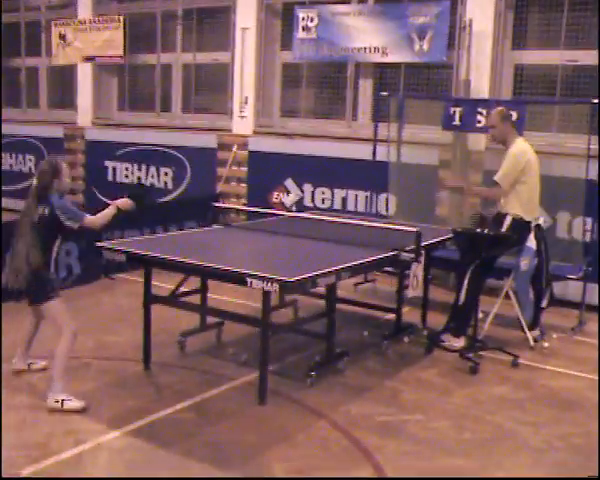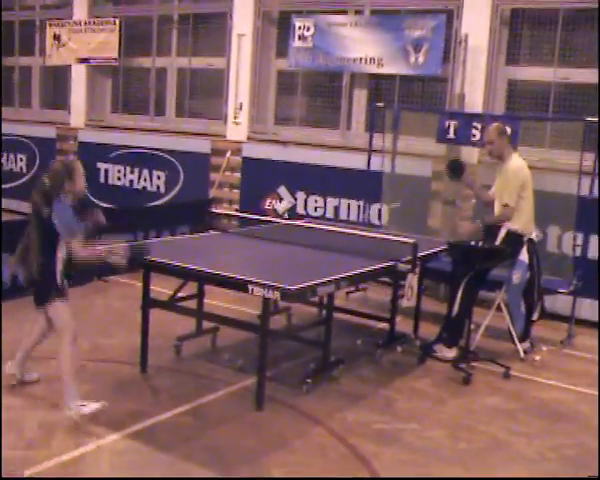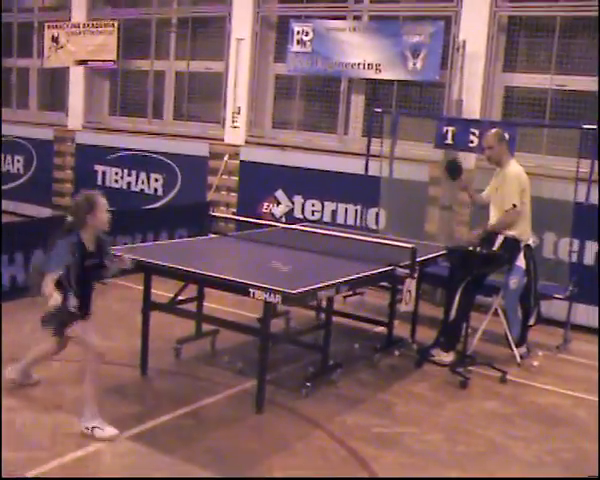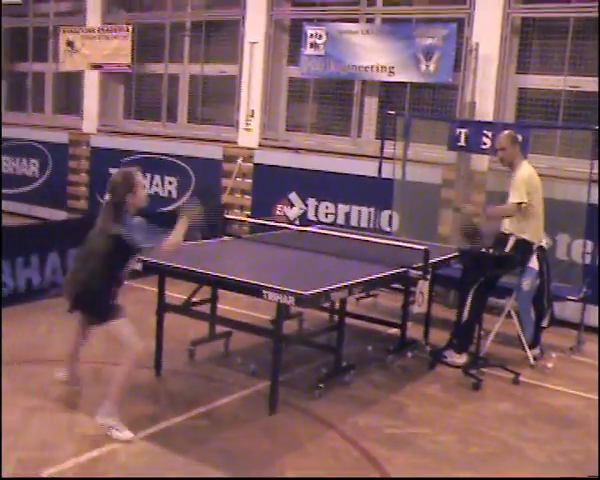
dt=0.2s
person 1, frame 1
left shoulder: (37, 202)
right shoulder: (59, 205)
right elbow: (94, 222)
right wrist: (115, 205)
left hip: (26, 273)
right hip: (39, 276)
left knee: (39, 316)
right knee: (69, 330)
left ankle: (21, 360)
right ankle: (57, 394)
person 1, frame 2
left shoulder: (59, 203)
right shoulder: (61, 209)
left elbow: (72, 231)
right elbow: (79, 252)
left wrist: (91, 219)
right wrist: (111, 252)
left hip: (45, 273)
right hip: (47, 278)
left knee: (47, 324)
right knee: (69, 333)
left ankle: (17, 366)
right ankle: (73, 401)
person 1, frame 3
left shoulder: (99, 242)
right shoulder: (67, 245)
left elbow: (104, 269)
right elbow: (47, 283)
left wrist: (117, 264)
right wrist: (54, 297)
left hip: (79, 304)
right hip: (66, 307)
left knee: (59, 344)
right knee: (94, 351)
left ankle: (18, 371)
right ankle: (90, 419)
person 1, frame 4
left shoulder: (112, 215)
right shoulder: (130, 225)
right elbow: (167, 245)
right wrist: (184, 222)
left hip: (86, 287)
right hip: (100, 293)
left knee: (84, 329)
right knee: (133, 351)
left ankle: (70, 371)
right ankle: (107, 414)
person 2, frame 1
left shoulder: (516, 152)
right shoulder: (522, 149)
left elbow: (496, 192)
left wrist: (462, 186)
right wrist: (496, 211)
left hip: (513, 221)
right hip: (520, 220)
left knee: (472, 263)
left ankle: (456, 333)
person 2, frame 2
left shoulder: (513, 167)
right shoulder: (509, 166)
left elbow: (508, 212)
right elbow: (490, 198)
left wrist: (483, 222)
right wrist: (472, 185)
left hip: (508, 234)
right hip: (511, 234)
left knee: (465, 274)
left ankle: (448, 343)
person 2, frame 3
left shoulder: (513, 173)
right shoulder: (501, 173)
left elbow: (512, 216)
right elbow: (482, 200)
left wrist: (483, 232)
right wrist: (466, 188)
left hip: (506, 240)
right hip: (505, 239)
left knee: (461, 278)
left ankle: (446, 347)
person 2, frame 4
left shoulder: (523, 174)
right shoulder: (519, 173)
left elbow: (513, 210)
left wrist: (483, 212)
right wrist: (489, 211)
left hip: (517, 241)
right hip: (522, 241)
left knee: (473, 280)
left ankle: (458, 349)
